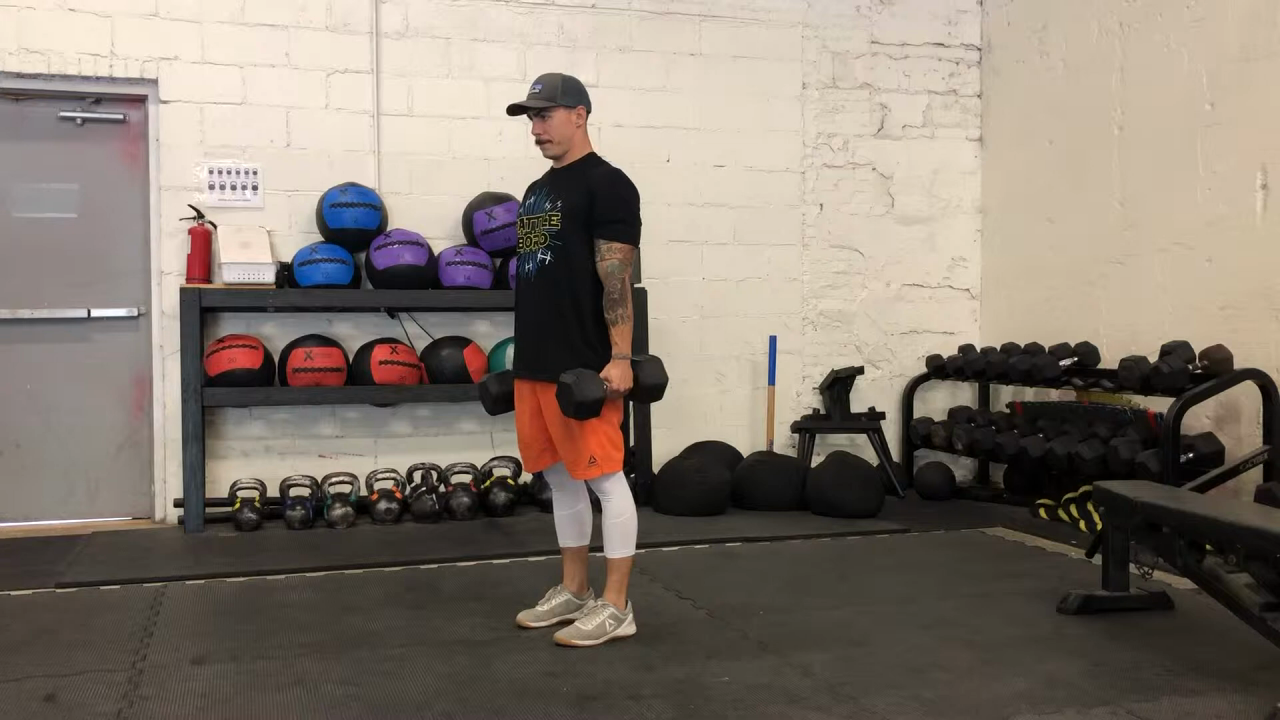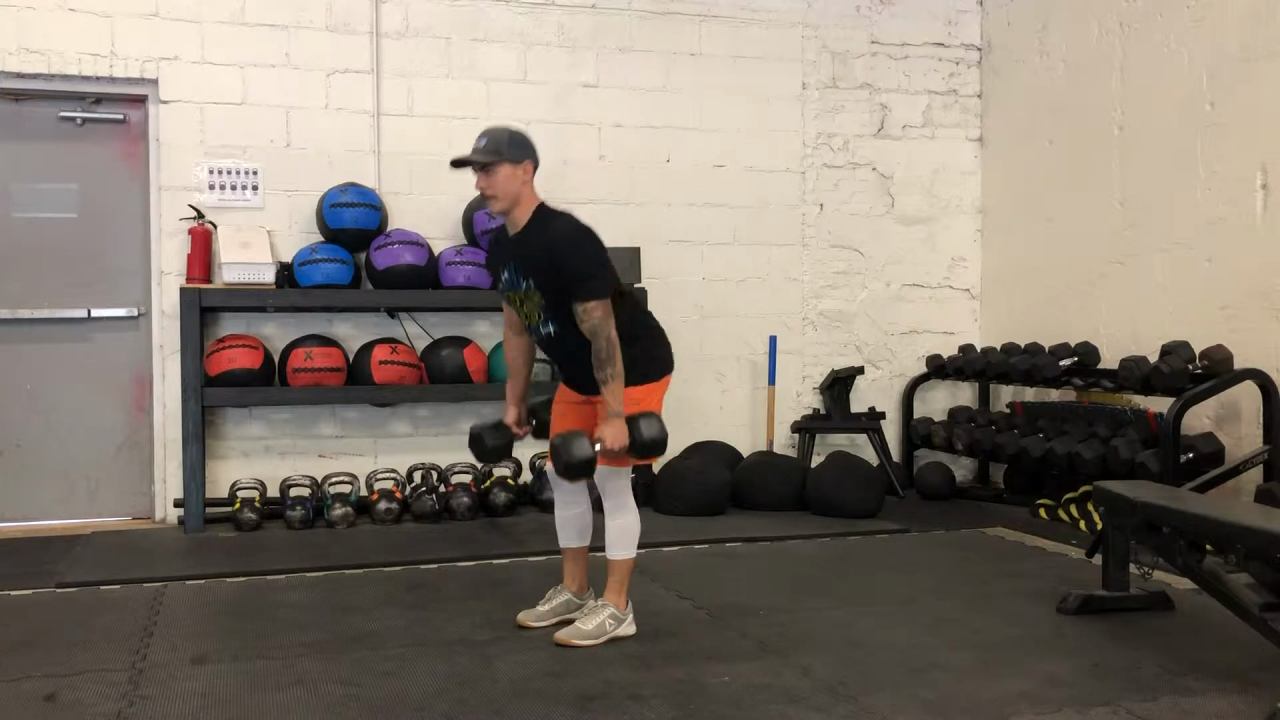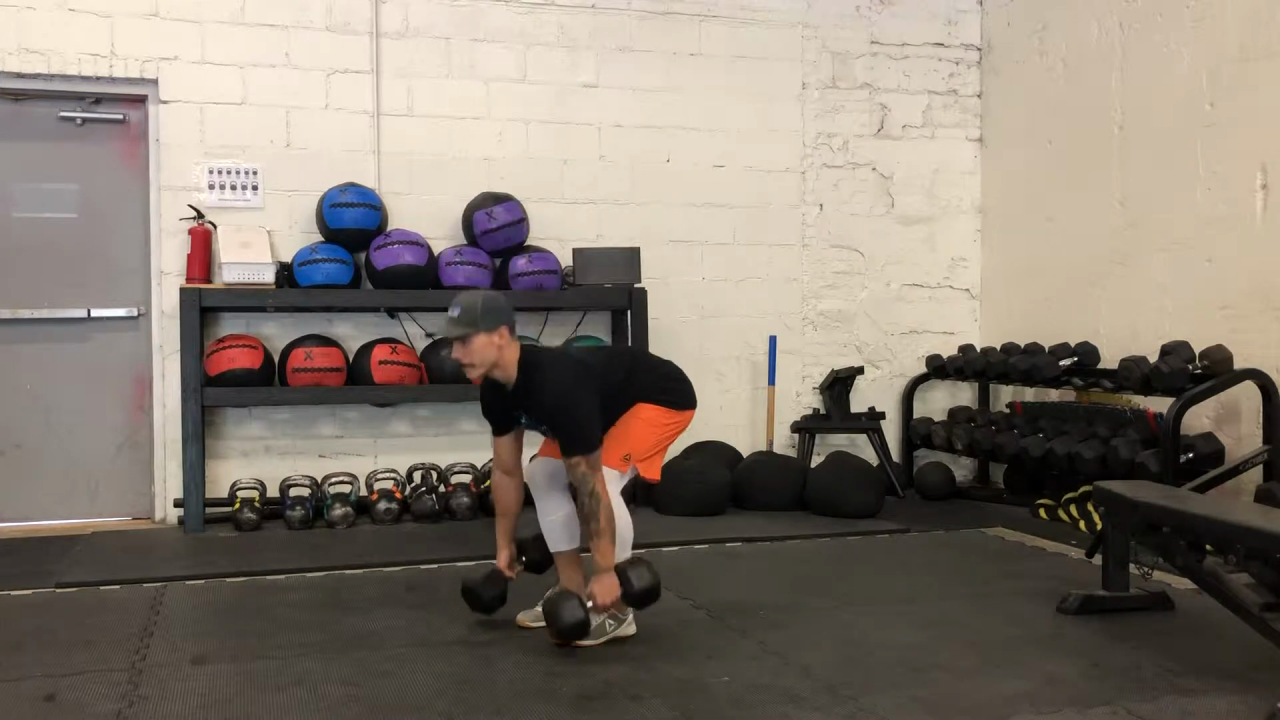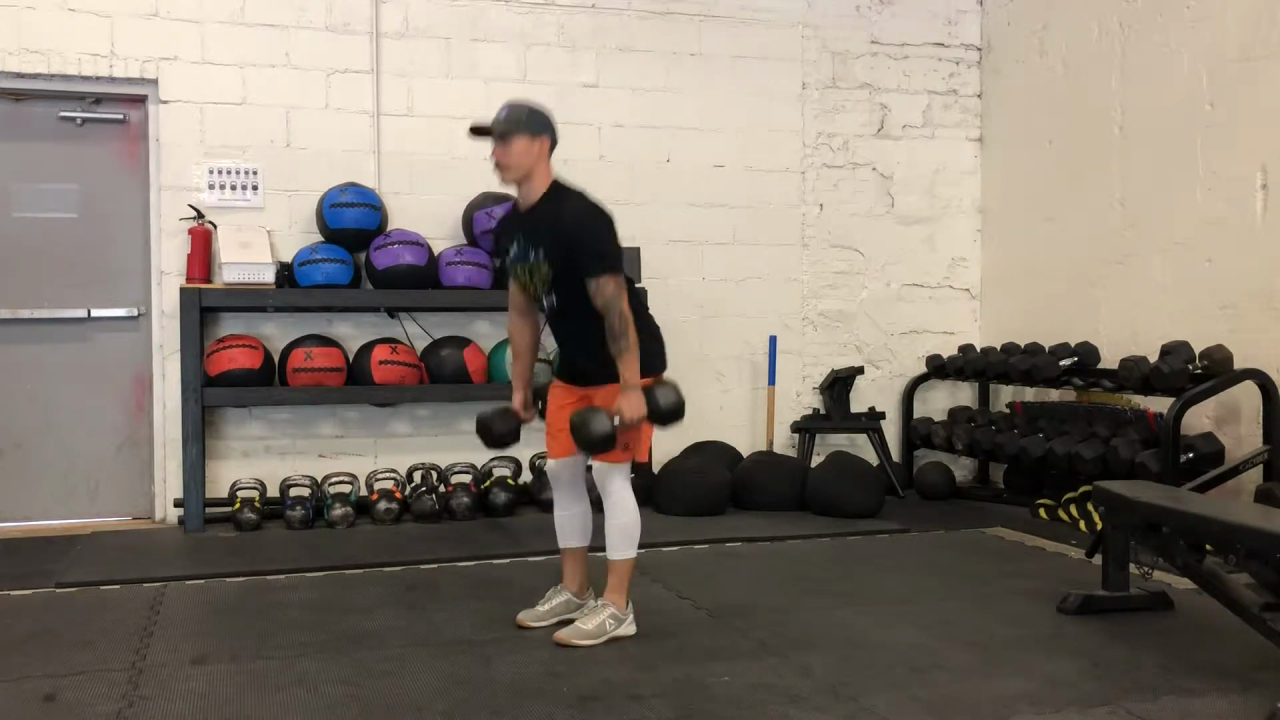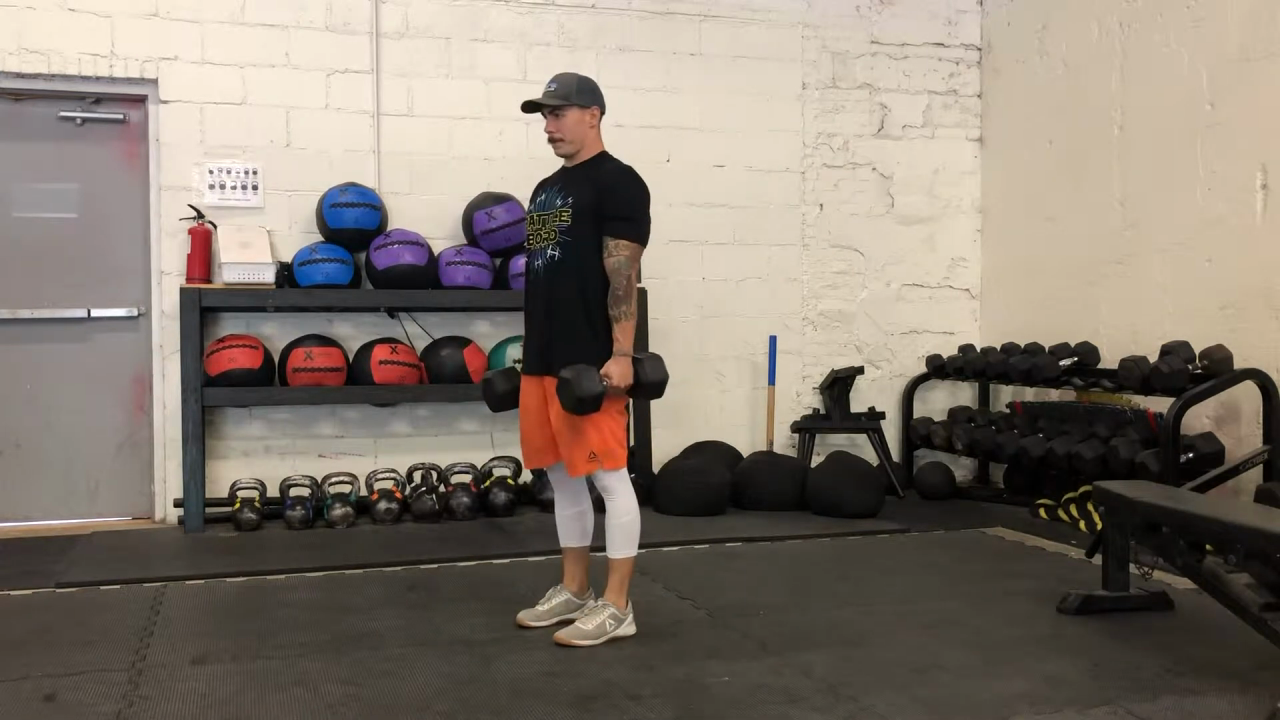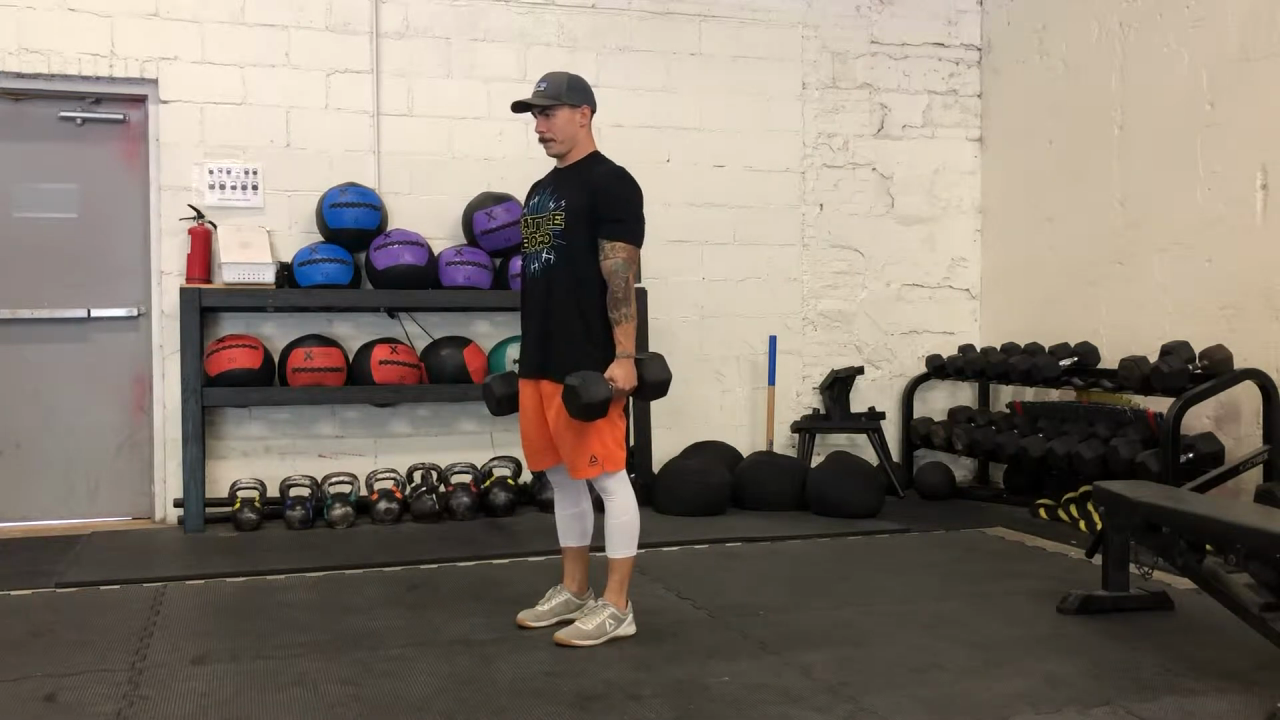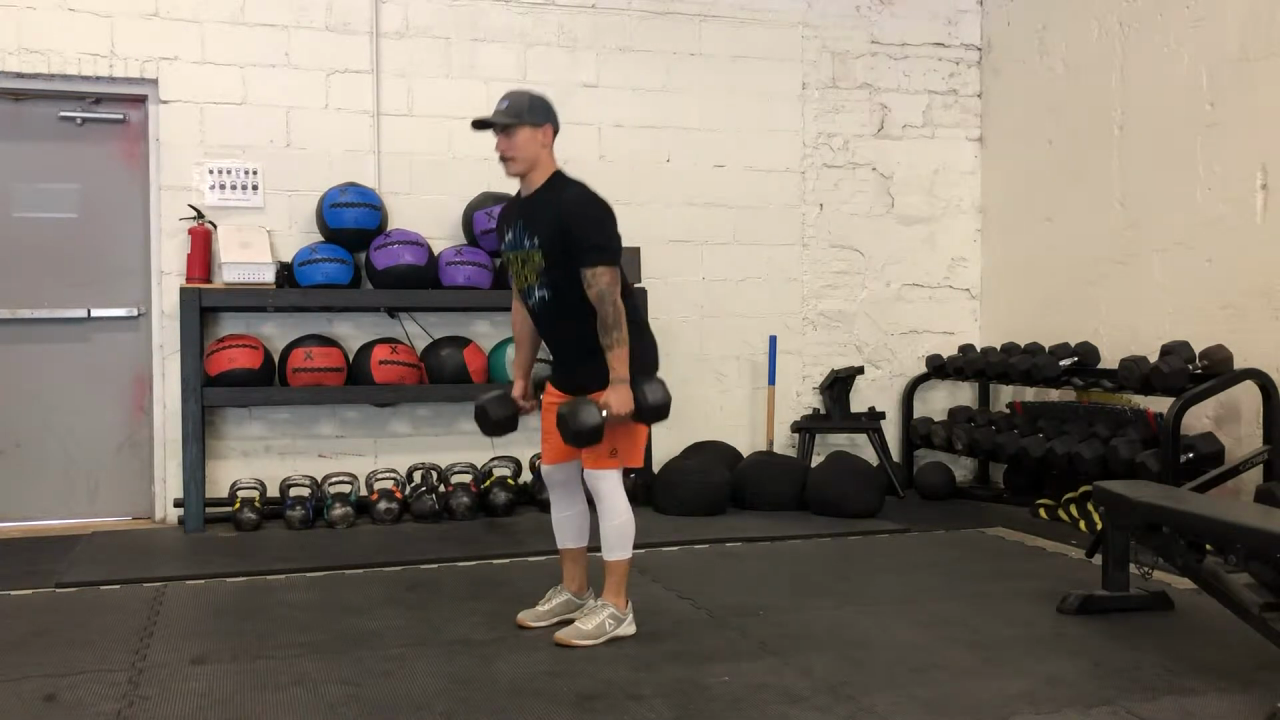
dt=0.7s
person 1, frame 1
left shoulder: (606, 185)
right shoulder: (538, 190)
left elbow: (616, 277)
left wrist: (620, 358)
right wrist: (524, 359)
left hip: (583, 366)
right hip: (535, 365)
left knee: (603, 477)
right knee: (559, 478)
left ankle: (616, 607)
right ankle: (573, 591)
person 1, frame 2
left shoulder: (566, 239)
right shoulder: (500, 248)
left elbow: (603, 332)
right elbow: (516, 331)
left wrist: (615, 417)
right wrist: (514, 403)
left hip: (636, 364)
right hip: (578, 372)
left knee: (610, 473)
right knee: (562, 471)
left ankle: (616, 608)
right ankle: (573, 592)
person 1, frame 3
left shoulder: (558, 386)
right shoulder: (497, 391)
left elbow: (591, 487)
right elbow: (506, 471)
left wrist: (605, 573)
right wrist: (505, 545)
left hip: (662, 398)
right hip: (610, 402)
left knee: (607, 478)
right knee: (543, 473)
left ankle: (614, 610)
right ankle: (571, 592)
person 1, frame 4
left shoulder: (579, 218)
right shoulder: (509, 227)
left elbow: (615, 306)
right elbow: (522, 312)
left wrist: (632, 389)
right wrist: (520, 387)
left hip: (627, 364)
right hip: (575, 365)
left knee: (609, 473)
right knee: (562, 471)
left ankle: (617, 607)
right ankle: (573, 591)
person 1, frame 5
left shoulder: (617, 182)
right shoulder: (547, 188)
left elbow: (622, 274)
left wrist: (622, 354)
right wrist: (530, 356)
left hip: (589, 362)
right hip: (542, 361)
left knee: (608, 476)
right knee: (562, 477)
left ankle: (616, 606)
right ankle: (574, 591)
person 1, frame 6
left shoulder: (609, 183)
right shoulder: (541, 190)
left elbow: (621, 277)
left wrist: (625, 357)
right wrist: (529, 358)
left hip: (588, 364)
right hip: (540, 362)
left knee: (607, 478)
right knee: (562, 477)
left ankle: (616, 607)
right ankle: (573, 591)
person 1, frame 7
left shoulder: (578, 206)
right shoulder: (511, 216)
left elbow: (608, 300)
right elbow: (524, 301)
left wrist: (620, 383)
right wrist: (520, 375)
left hip: (610, 372)
right hip: (568, 371)
left knee: (603, 475)
right knee: (558, 476)
left ankle: (616, 607)
right ankle: (574, 592)
